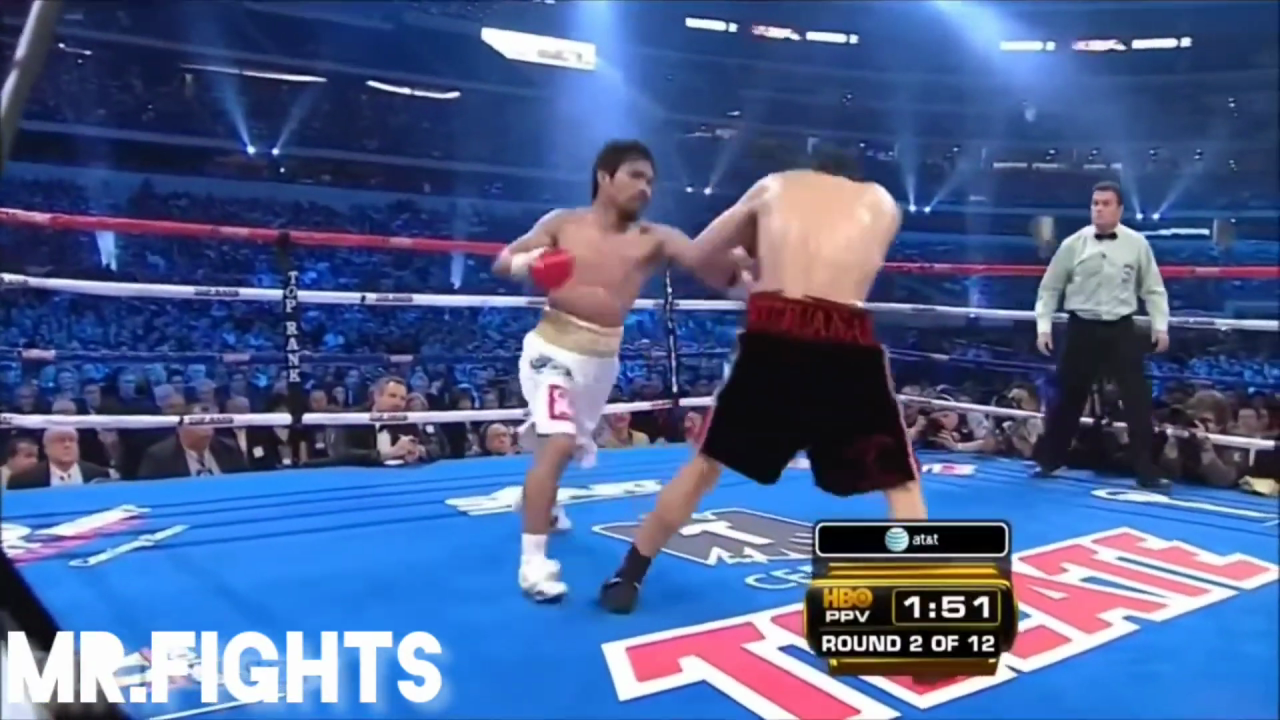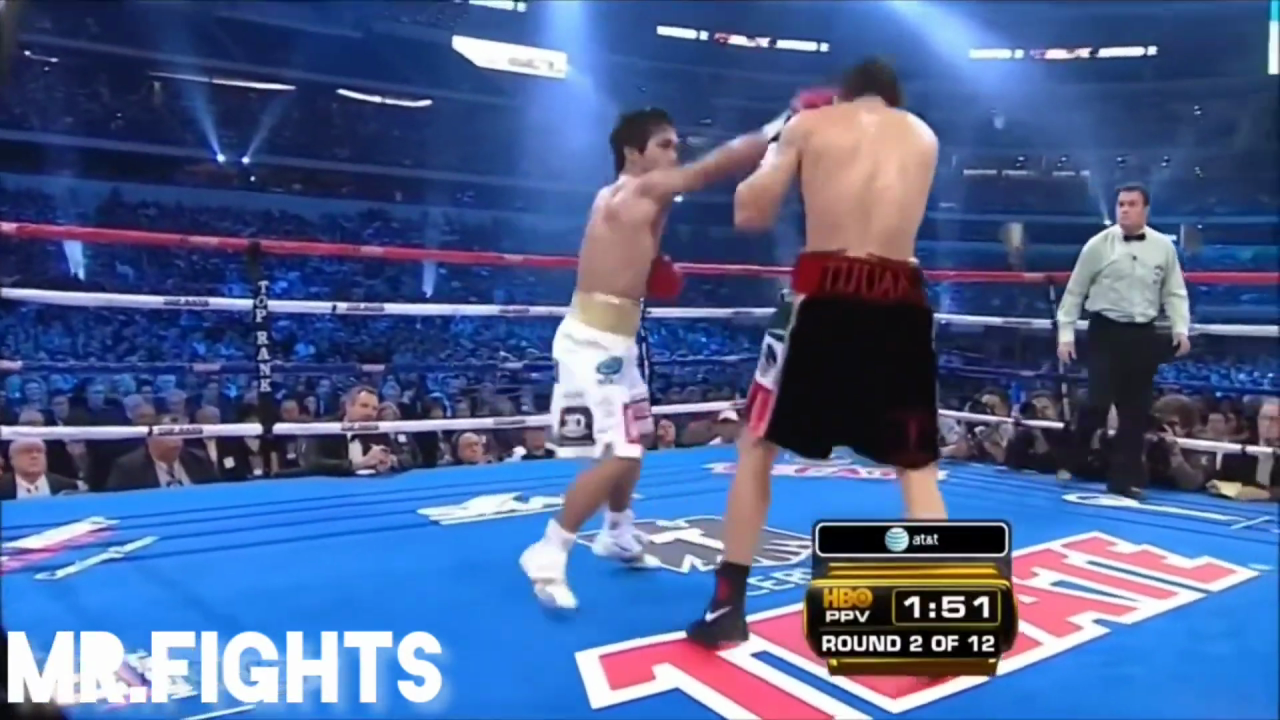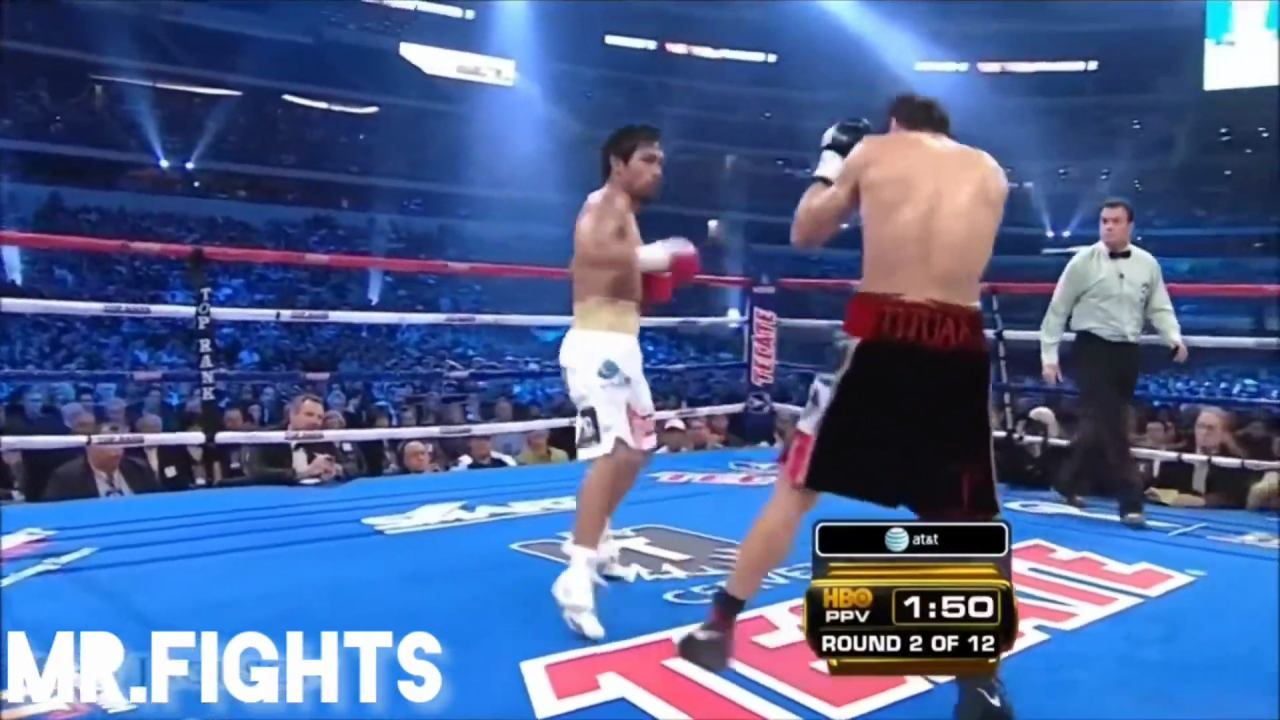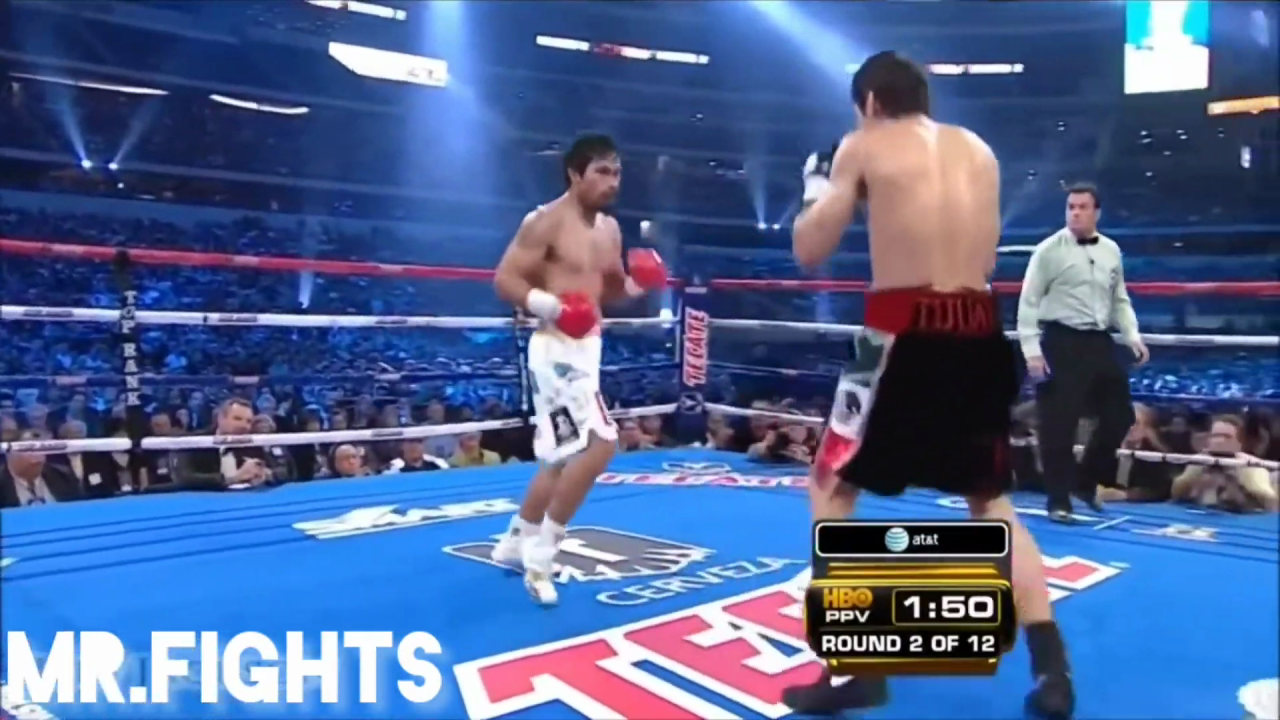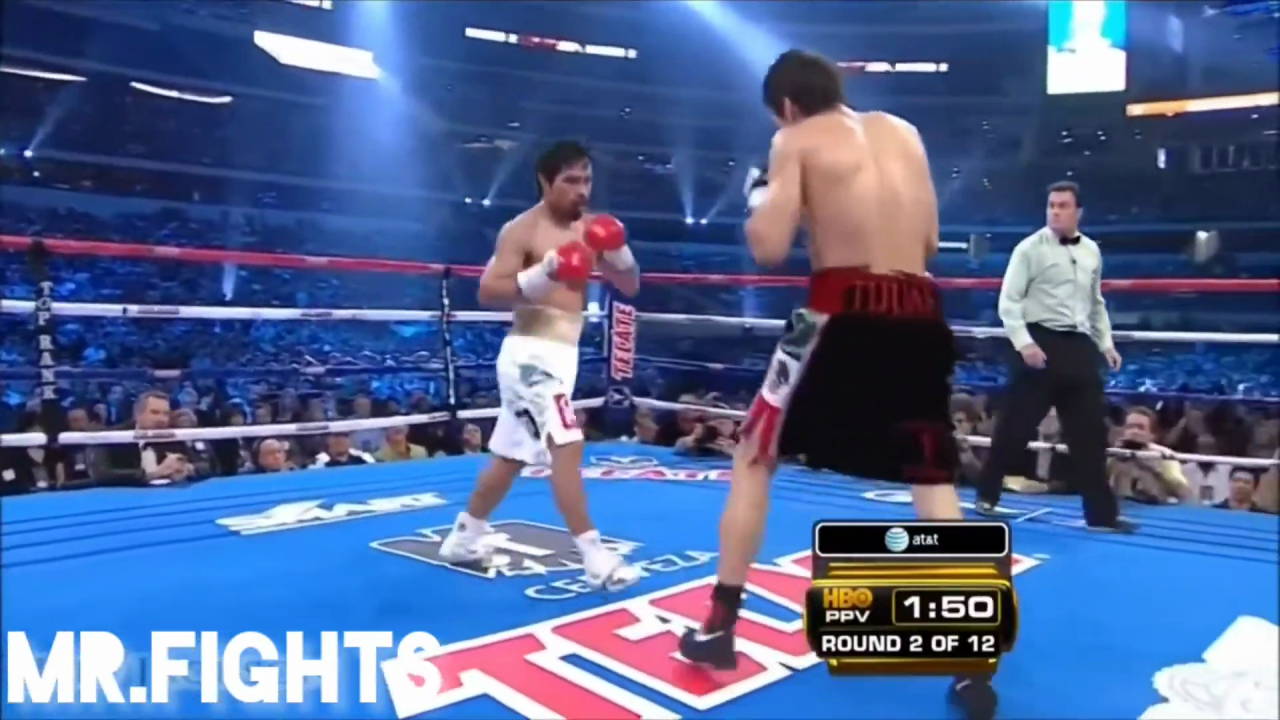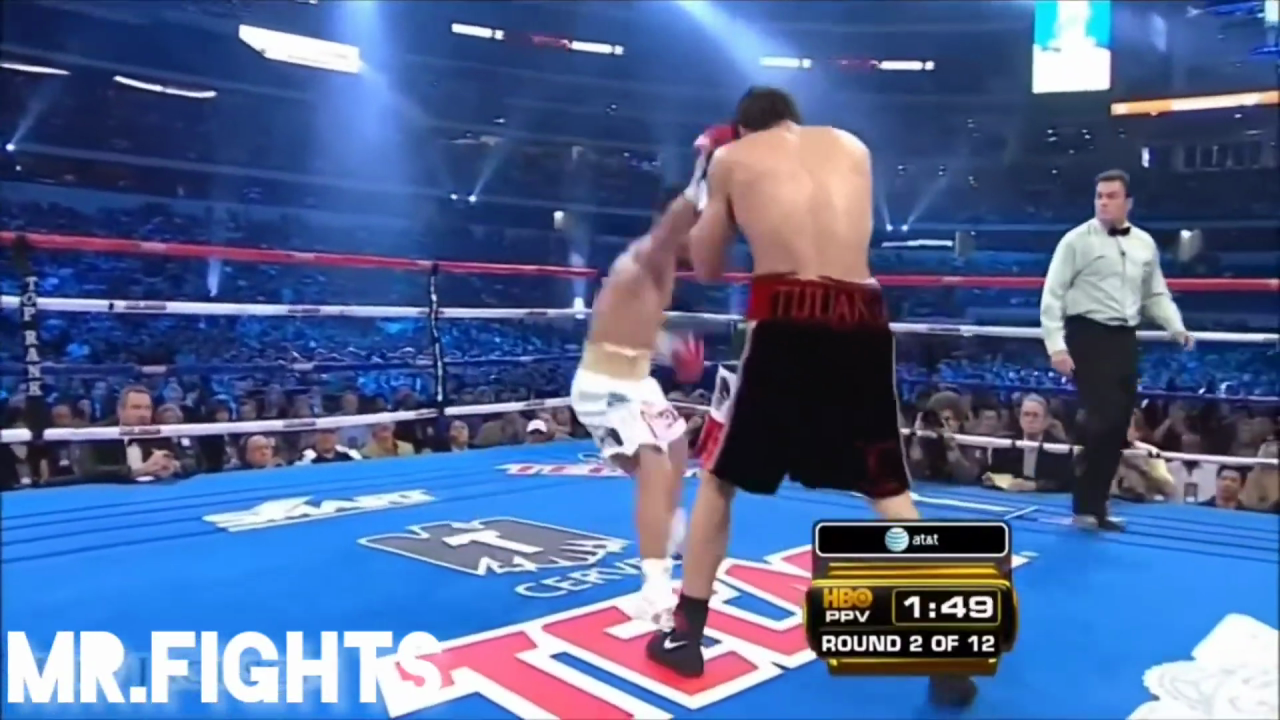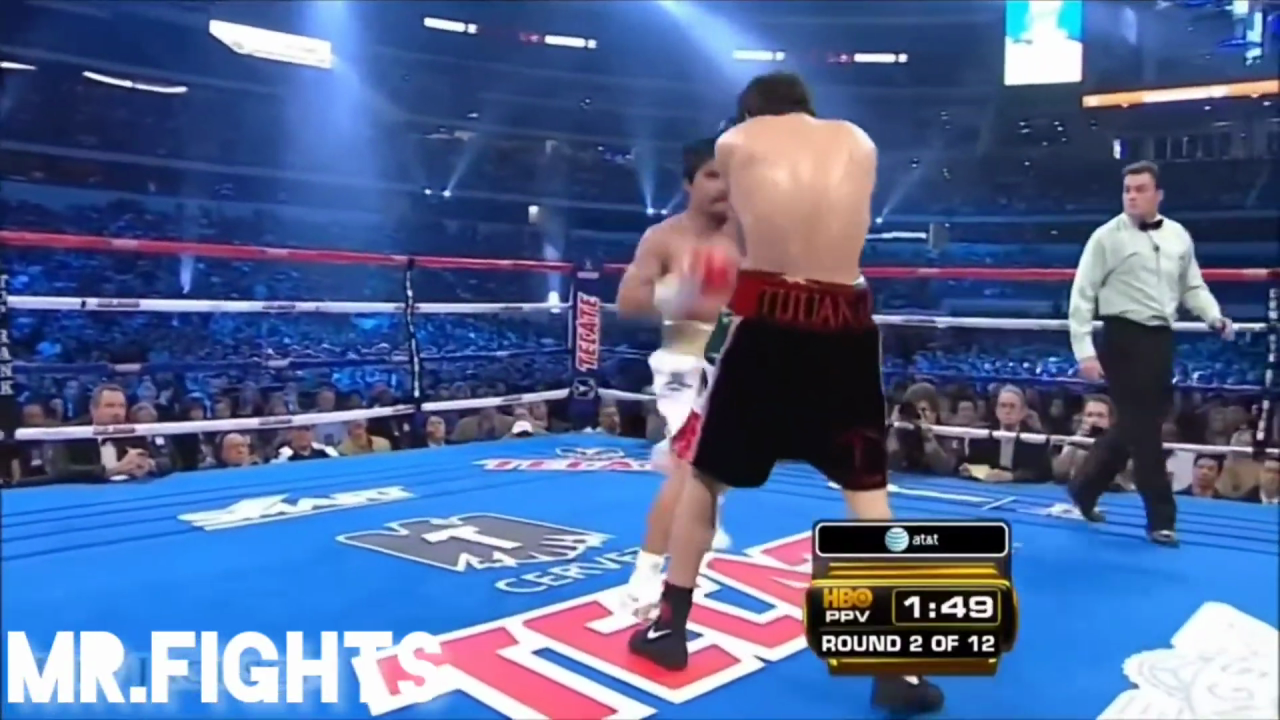
dt=0.3s
person 1, frame 1
left shoulder: (777, 187)
right shoulder: (885, 205)
left elbow: (702, 249)
left hip: (774, 336)
right hip: (851, 344)
left knee: (705, 464)
right knee: (900, 487)
left ankle: (629, 581)
person 1, frame 2
left shoulder: (814, 124)
right shoulder: (924, 136)
left elbow: (749, 216)
left wrist: (769, 156)
left hip: (825, 295)
right hip: (900, 301)
left knee: (757, 445)
right knee: (918, 469)
left ankle: (728, 602)
person 1, frame 3
left shoulder: (872, 155)
right shoulder: (991, 172)
left elbow: (805, 234)
left wrist: (834, 162)
left hip: (881, 340)
right hip: (960, 349)
left knee: (797, 486)
right knee: (969, 518)
left ankle: (720, 629)
person 1, frame 4
left shoulder: (867, 148)
right shoulder: (978, 149)
left elbow: (809, 252)
left wrist: (818, 186)
left hip: (907, 333)
right hip: (977, 332)
left knee: (831, 487)
right knee: (991, 503)
person 1, frame 5
left shoulder: (797, 141)
right shoulder: (904, 132)
left elbow: (769, 247)
left wrist: (761, 197)
left hip: (844, 313)
right hip: (918, 315)
left knee: (756, 461)
right knee: (934, 486)
left ankle: (718, 624)
person 1, frame 6
left shoulder: (732, 159)
right shoulder: (852, 147)
left elbow: (706, 267)
left hip: (783, 320)
right hip: (859, 319)
left knee: (718, 478)
right knee: (891, 493)
left ankle: (685, 633)
person 1, frame 7
left shoulder: (735, 141)
right shoulder: (860, 142)
left hip: (763, 318)
right hip: (845, 320)
left knee: (704, 468)
right knee: (867, 489)
left ankle: (668, 626)
right ankle: (895, 666)
person 2, frame 1
left shoulder: (654, 239)
right shoulder: (560, 223)
left elbow: (710, 266)
right elbow: (504, 260)
right wrist: (523, 264)
left hip: (602, 362)
right hip: (550, 352)
left knee: (570, 450)
right knee: (554, 448)
left ankle: (540, 509)
right ankle: (532, 563)
person 2, frame 2
left shoulder: (627, 200)
right shoulder: (639, 191)
right elbow: (716, 165)
left wrist: (652, 274)
right wrist: (776, 131)
left hip: (614, 344)
right hip: (593, 344)
left knee: (635, 442)
right knee: (615, 458)
left ankle: (619, 534)
right ankle: (549, 553)
person 2, frame 3
left shoulder: (620, 212)
right shoulder: (605, 204)
right elbow: (592, 253)
left wrist: (655, 281)
right wrist: (659, 255)
left hip: (621, 348)
right hip: (597, 349)
left knee: (632, 456)
right knee: (620, 456)
left ankle: (594, 547)
right ankle: (578, 578)
person 2, frame 4
left shoulder: (609, 229)
right shoulder: (545, 222)
left elbow: (612, 289)
right elbow: (504, 279)
left wrist: (638, 283)
right wrist: (546, 305)
left hip: (585, 353)
right hip: (558, 354)
left knee: (566, 458)
right knee: (597, 447)
left ankle: (518, 540)
right ankle: (540, 546)
person 2, frame 5
left shoulder: (593, 228)
right shoulder: (520, 231)
left elbow: (629, 287)
right elbow: (490, 292)
left wrist: (620, 253)
right wrist: (540, 274)
left hip: (561, 355)
right hip: (532, 354)
left knee: (511, 456)
right knee: (566, 451)
left ankle: (464, 536)
right ankle: (597, 559)
person 2, frame 6
left shoulder: (660, 263)
right shoulder: (649, 253)
right elbow: (676, 219)
left wrist: (667, 347)
right wrist: (702, 173)
left hip: (635, 382)
right hip: (606, 386)
left knee: (679, 449)
right knee: (656, 467)
left ankle: (666, 526)
right ankle: (656, 588)
person 2, frame 7
right shoulder: (663, 237)
right elbow: (628, 301)
right wrist: (672, 296)
right hip: (685, 364)
right knee: (691, 466)
right ankle: (645, 580)
person 3, frame 1
left shoulder: (1138, 244)
right shoulder: (1074, 244)
left elbow: (1153, 289)
right elbow: (1050, 287)
left wrist: (1160, 326)
right wrist: (1044, 326)
left hip: (1122, 330)
right hip: (1083, 330)
left knee: (1137, 401)
right knee: (1068, 397)
left ankle: (1148, 472)
right ankle: (1047, 459)
person 3, frame 2
left shoulder: (1164, 246)
right shoulder: (1099, 245)
left elbow: (1175, 293)
right elbow: (1074, 292)
left wrist: (1180, 329)
right wrist: (1066, 335)
left hip: (1143, 334)
right hip: (1105, 331)
left knee: (1136, 410)
right knee: (1097, 402)
left ankle: (1124, 477)
person 3, frame 3
left shoulder: (1148, 264)
right shoulder: (1083, 262)
left elbow: (1159, 309)
right elbow: (1057, 311)
left wrist: (1174, 338)
right wrist: (1049, 356)
left hip: (1127, 352)
right hip: (1092, 350)
left knee: (1100, 426)
right knee: (1110, 426)
left ankle: (1069, 481)
right ankle: (1130, 503)
person 3, frame 4
left shoulder: (1111, 251)
right shoulder: (1049, 250)
left elbow: (1119, 300)
right elbow: (1029, 303)
left wrist: (1133, 337)
right wrist: (1031, 350)
left hip: (1099, 342)
right hip: (1062, 342)
left knee: (1119, 416)
right knee: (1059, 423)
left ankle: (1085, 482)
right ankle: (1058, 499)
person 3, frame 5
left shoulder: (1092, 251)
right shoulder: (1030, 249)
right elbow: (1009, 301)
left wrist: (1106, 343)
right wrist: (1024, 343)
left hip: (1079, 345)
right hip: (1042, 343)
left knee: (1090, 429)
right knee: (1018, 423)
left ankle: (1100, 511)
right ankle: (987, 493)
person 3, frame 6
left shoulder: (1145, 244)
right shoulder: (1077, 240)
left elbow: (1156, 295)
right elbow: (1052, 296)
left wrist: (1176, 327)
right wrist: (1056, 346)
left hip: (1125, 340)
right hip: (1089, 337)
left knee: (1116, 429)
right knee: (1103, 419)
left ankle: (1094, 508)
right ankle: (1086, 503)
person 3, frame 7
left shoulder: (1179, 236)
right shoulder: (1107, 237)
left elbow: (1192, 288)
right elbow: (1082, 296)
left wrist: (1215, 318)
right wrist: (1084, 351)
left hip: (1161, 339)
right hip: (1124, 338)
left knee: (1134, 428)
right knee: (1141, 429)
left ankle: (1086, 486)
right ankle: (1160, 518)
